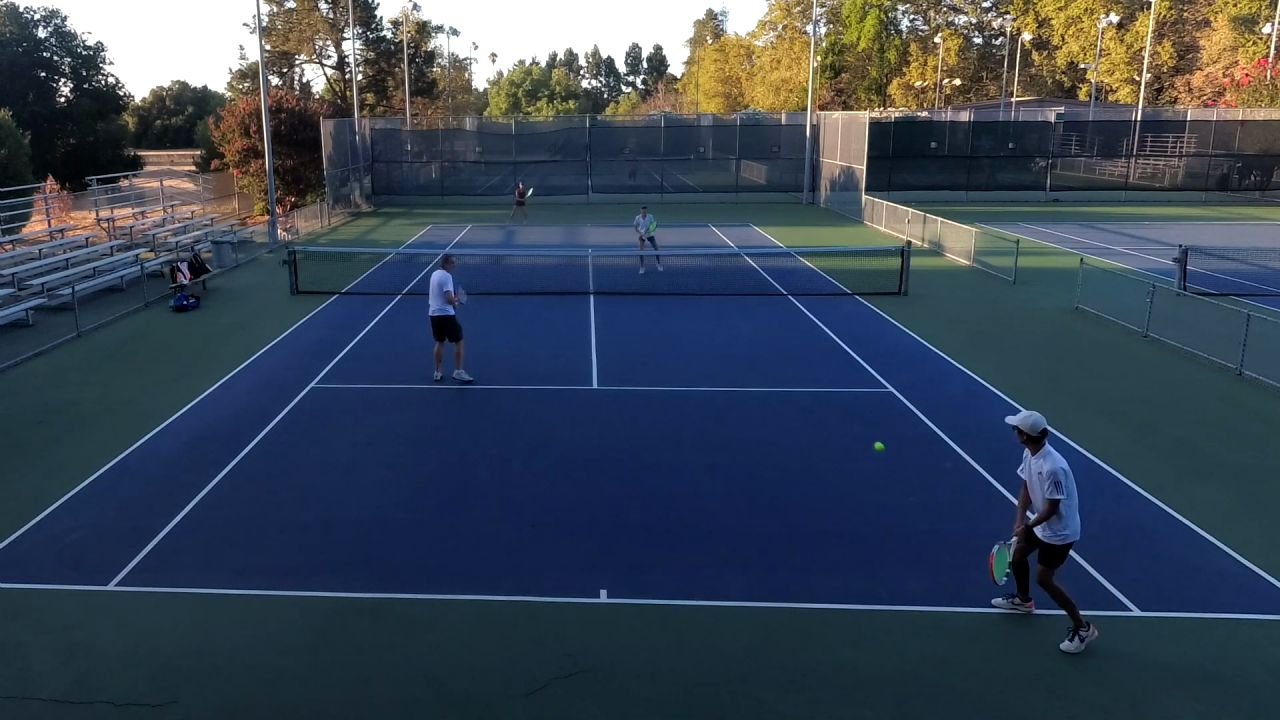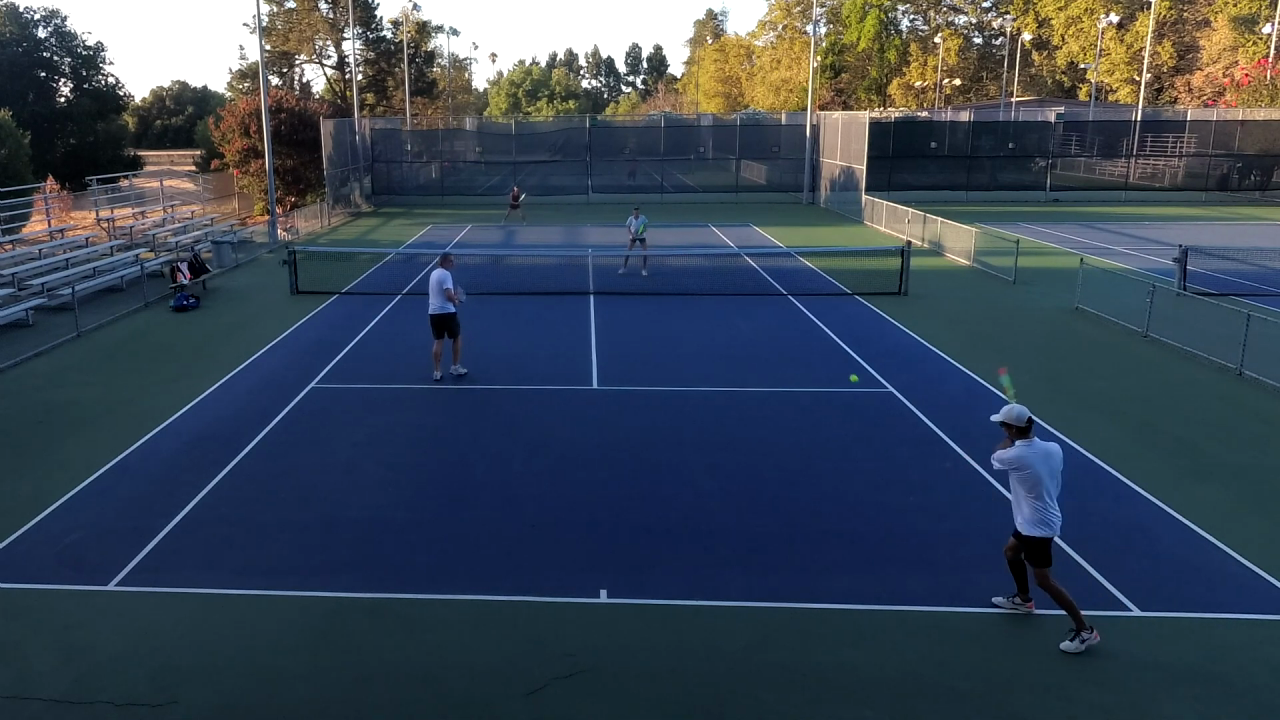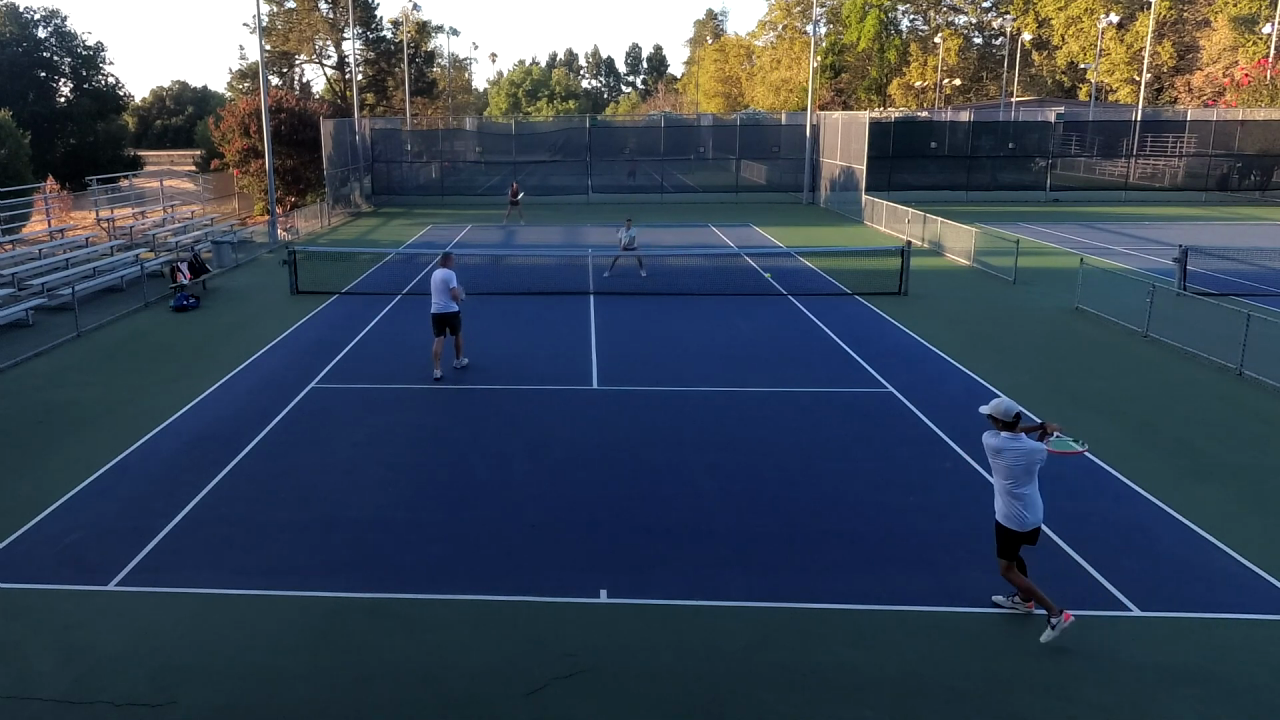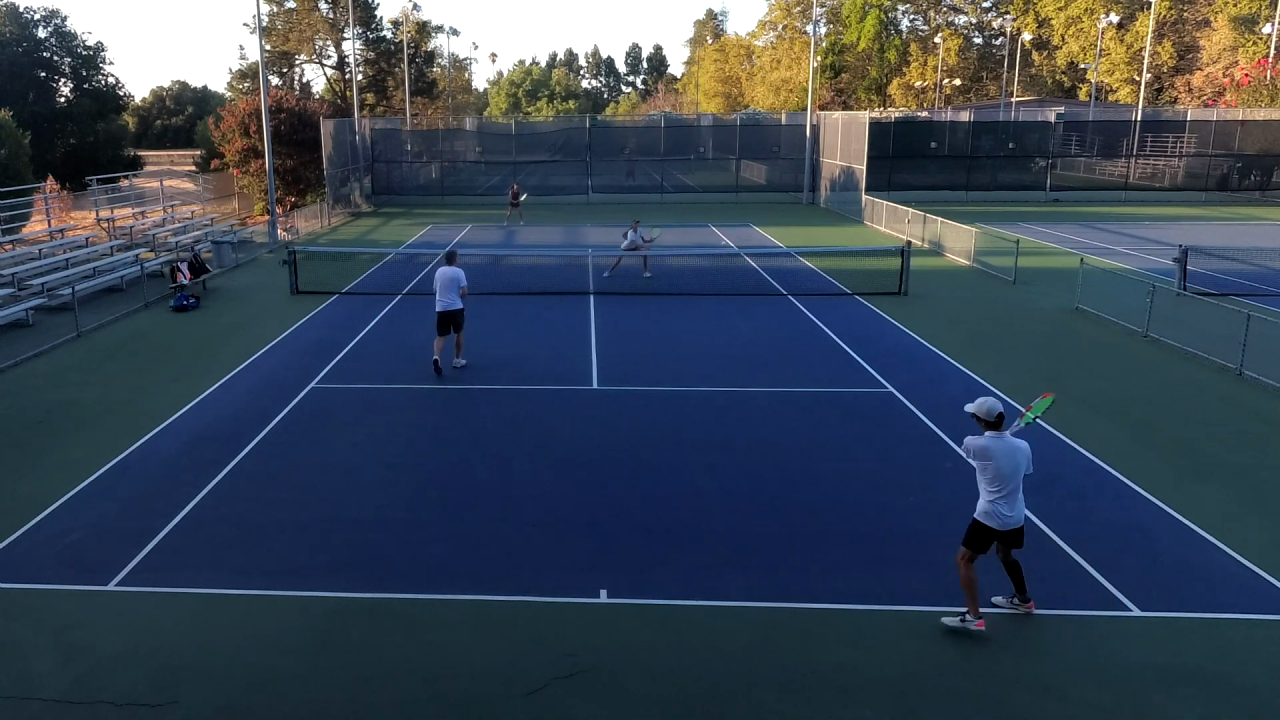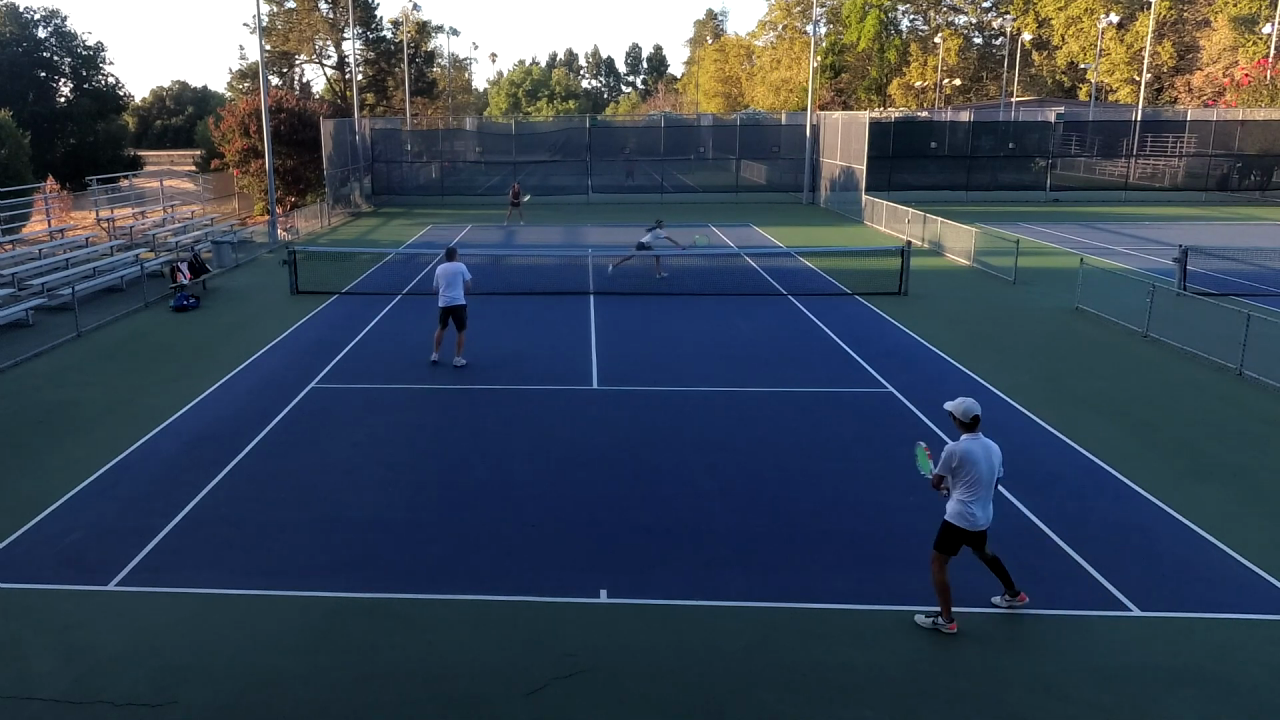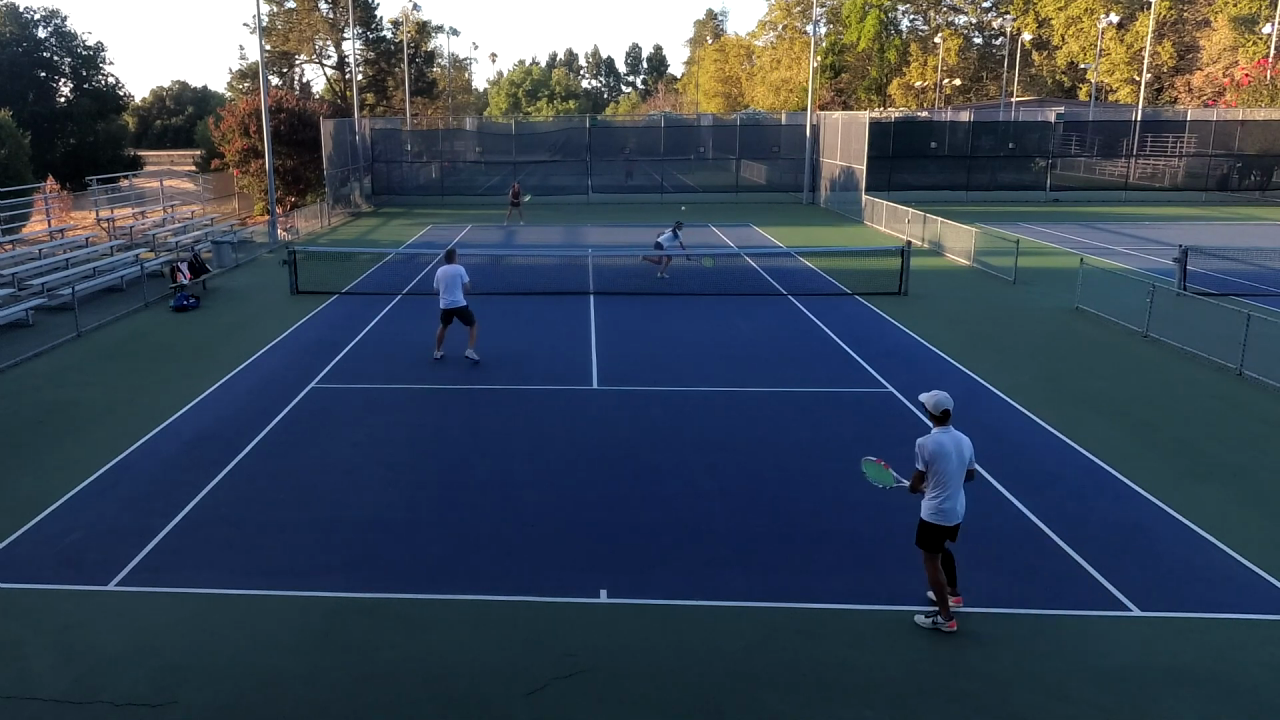
dt=0.2s
person 1, frame 1
left shoulder: (1053, 468)
right shoulder: (1029, 454)
left elbow: (1052, 509)
right elbow: (1026, 486)
left wrist: (1027, 528)
right wrist: (1020, 518)
left hip: (1059, 530)
right hip: (1045, 523)
left knee: (1045, 579)
right knee: (1017, 553)
left ankle: (1083, 628)
right ankle: (1023, 599)
person 1, frame 2
left shoulder: (1011, 456)
right shoulder: (1054, 450)
left elbow: (996, 457)
left wrist: (1008, 444)
left hip: (1036, 527)
right hip: (1045, 520)
left knee: (1043, 580)
right knee: (1011, 551)
left ankle: (1084, 630)
right ankle: (1023, 599)
person 1, frame 3
left shoulder: (991, 441)
right shoulder: (1038, 449)
left wrist: (1040, 427)
left hip: (1010, 518)
right hip: (1033, 516)
left knee: (1009, 571)
right knee: (1012, 554)
left ankle: (1056, 614)
right ankle: (1023, 599)
person 1, frame 4
left shoulder: (975, 444)
right shoulder: (1023, 447)
left wrist: (988, 434)
left hip: (989, 516)
right hip: (1015, 516)
left knee: (964, 560)
right knee: (1005, 554)
left ankle: (973, 616)
right ankle: (1023, 600)
person 1, frame 5
left shoulder: (953, 449)
right shoulder: (994, 448)
left elbow: (936, 483)
right elbow: (994, 482)
left wrist: (947, 483)
left hip: (958, 517)
right hip: (982, 517)
left knee: (938, 562)
right knee: (983, 553)
left ankle: (946, 618)
right ankle: (1014, 594)
person 1, frame 6
left shoulder: (925, 443)
right shoulder: (965, 441)
left elbow: (917, 482)
right elbow: (970, 475)
left wrist: (916, 488)
left hip: (935, 512)
right hip: (957, 510)
left knee: (931, 561)
right knee: (941, 549)
left ankle: (945, 617)
right ankle: (953, 594)
